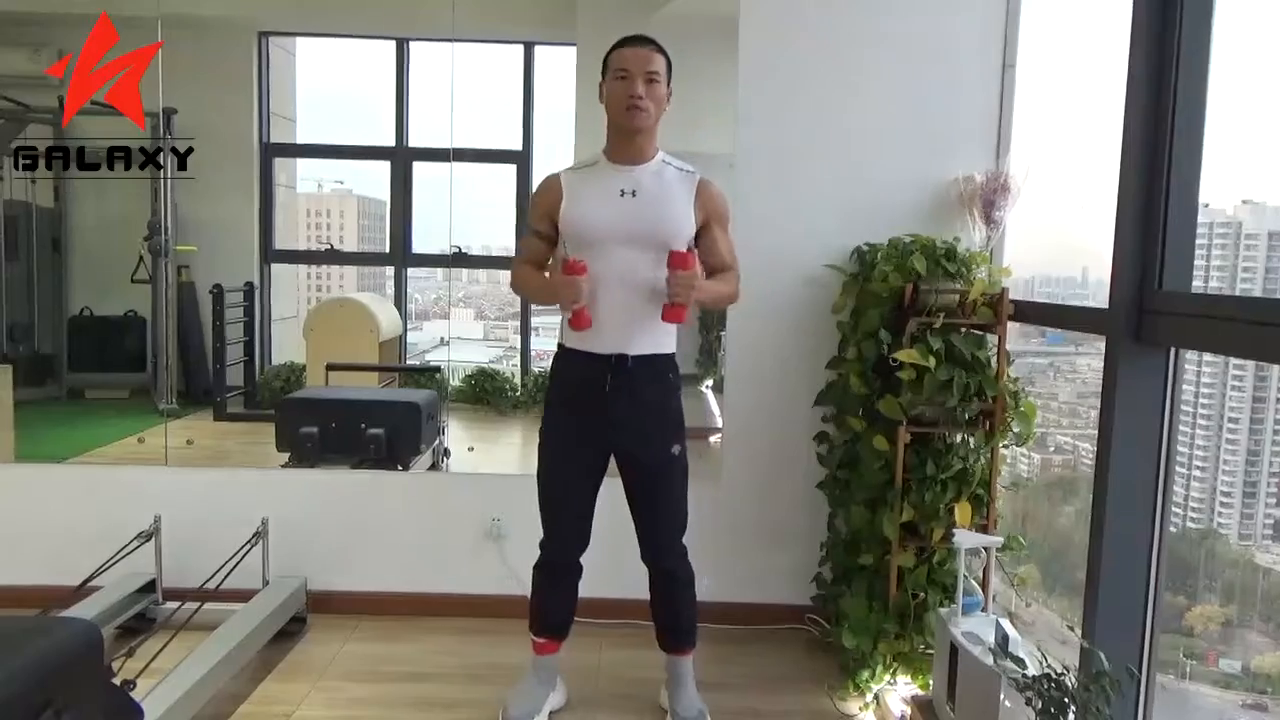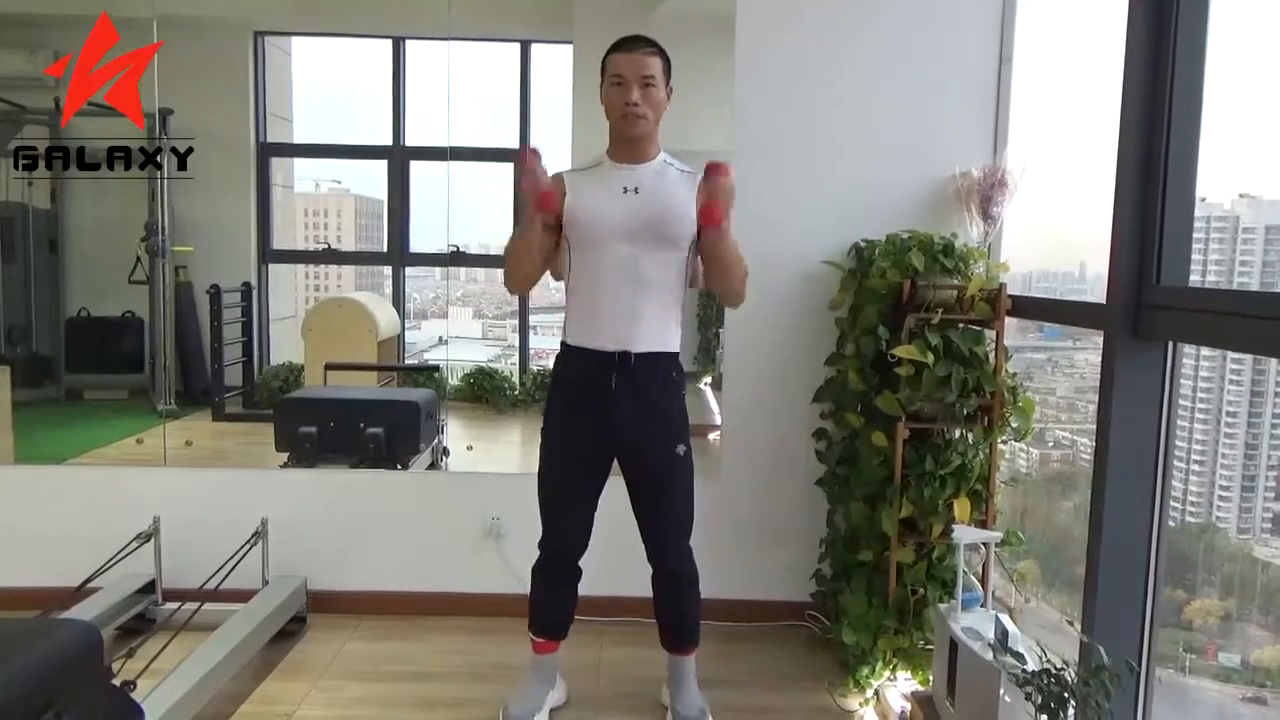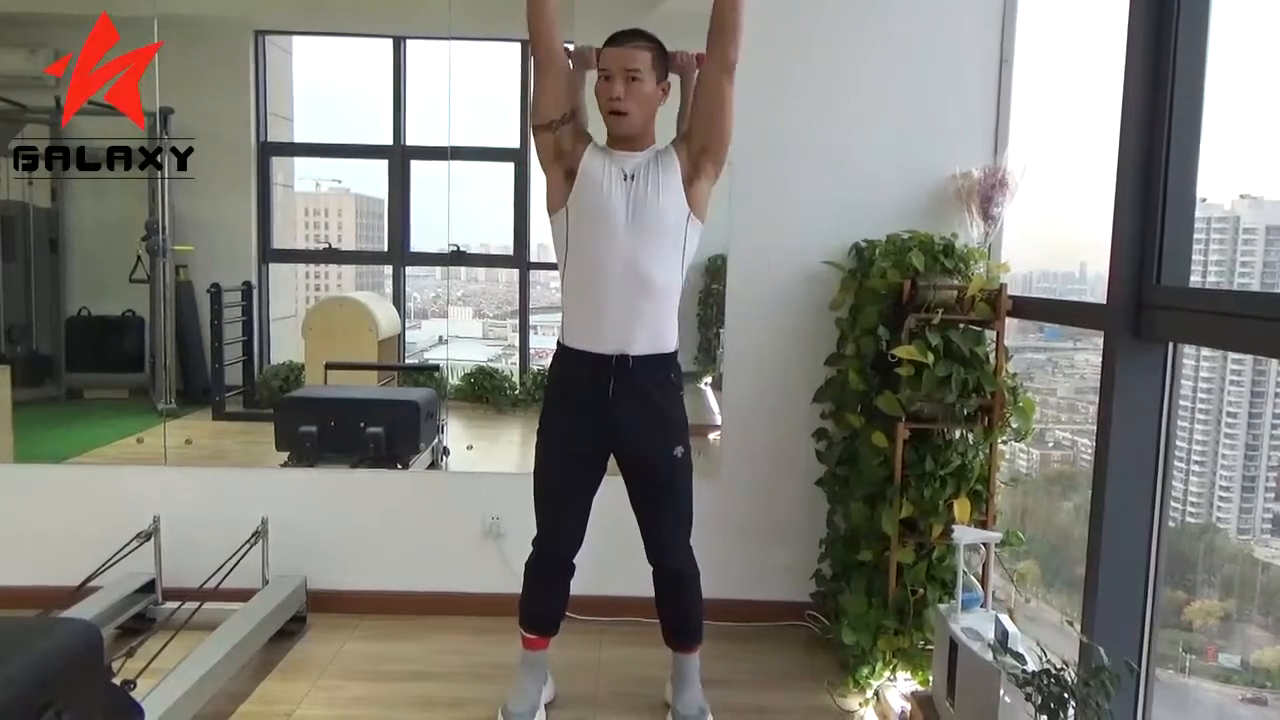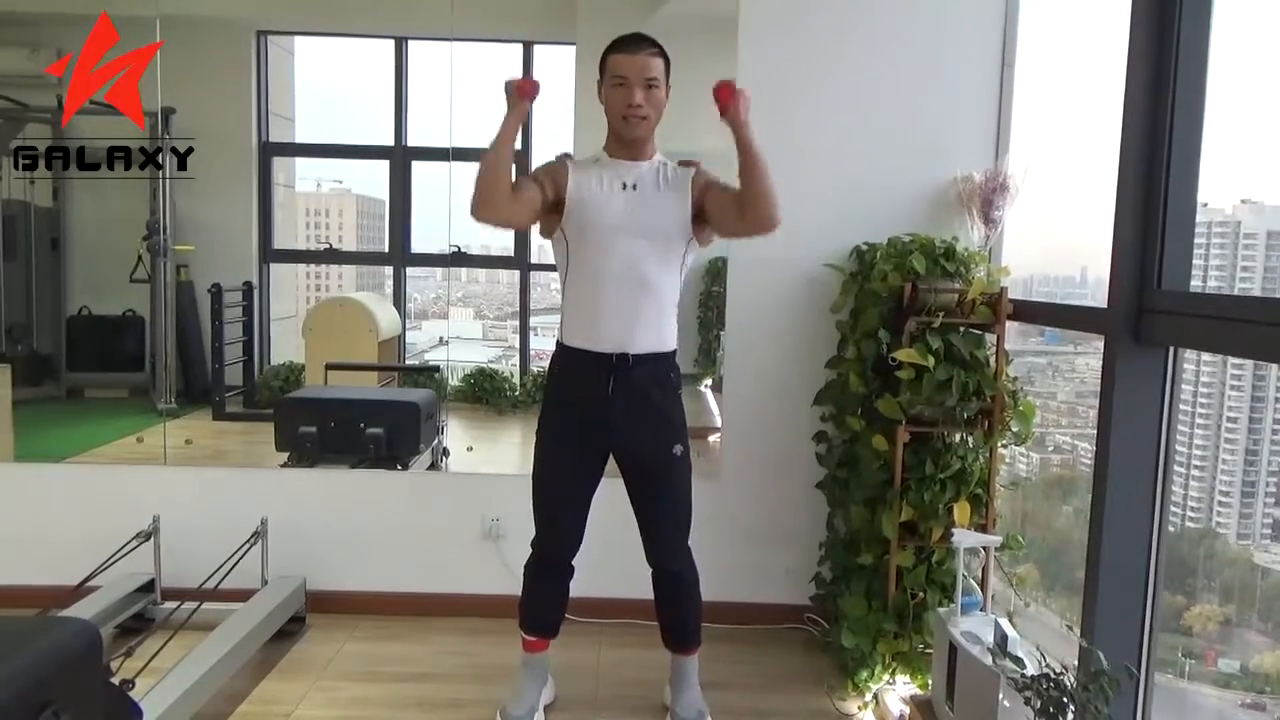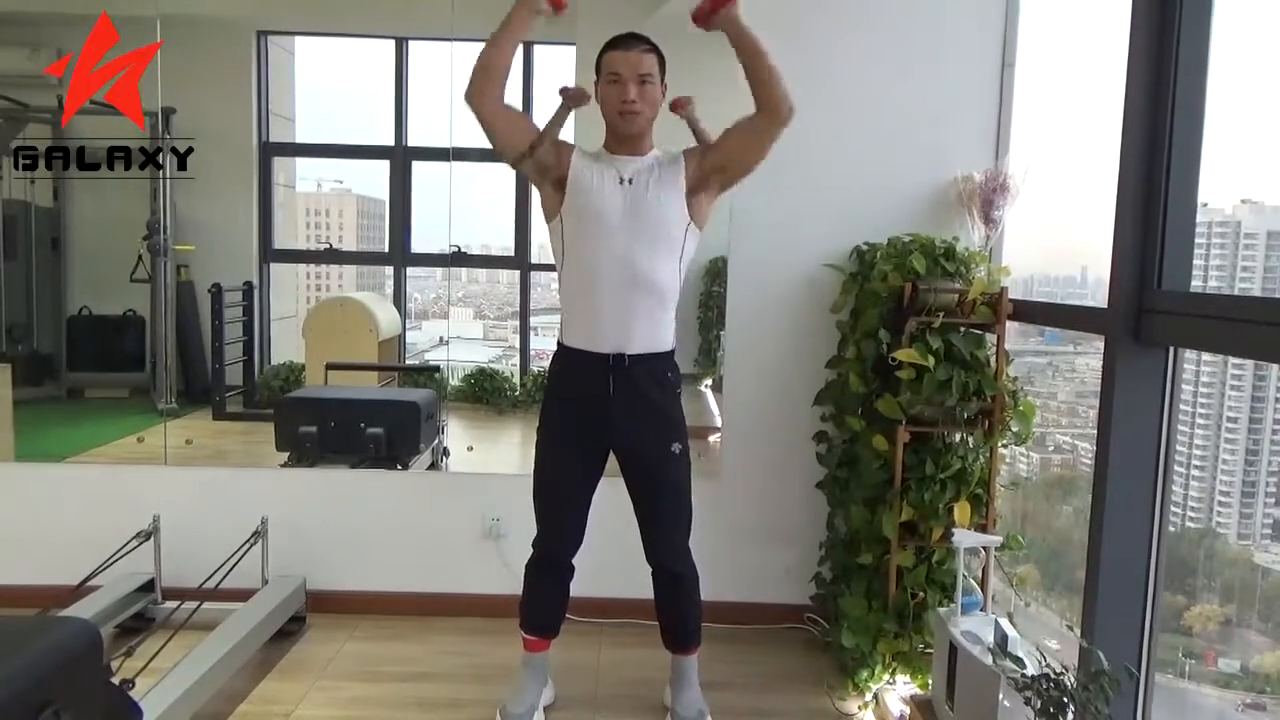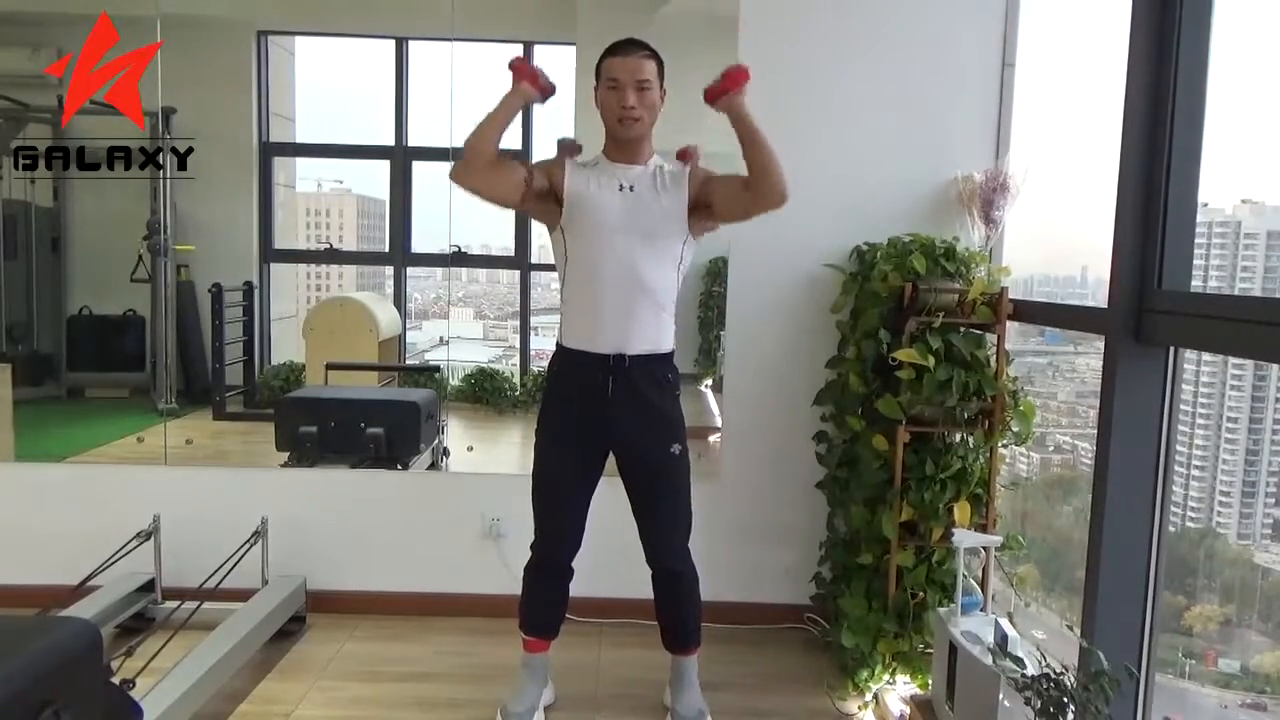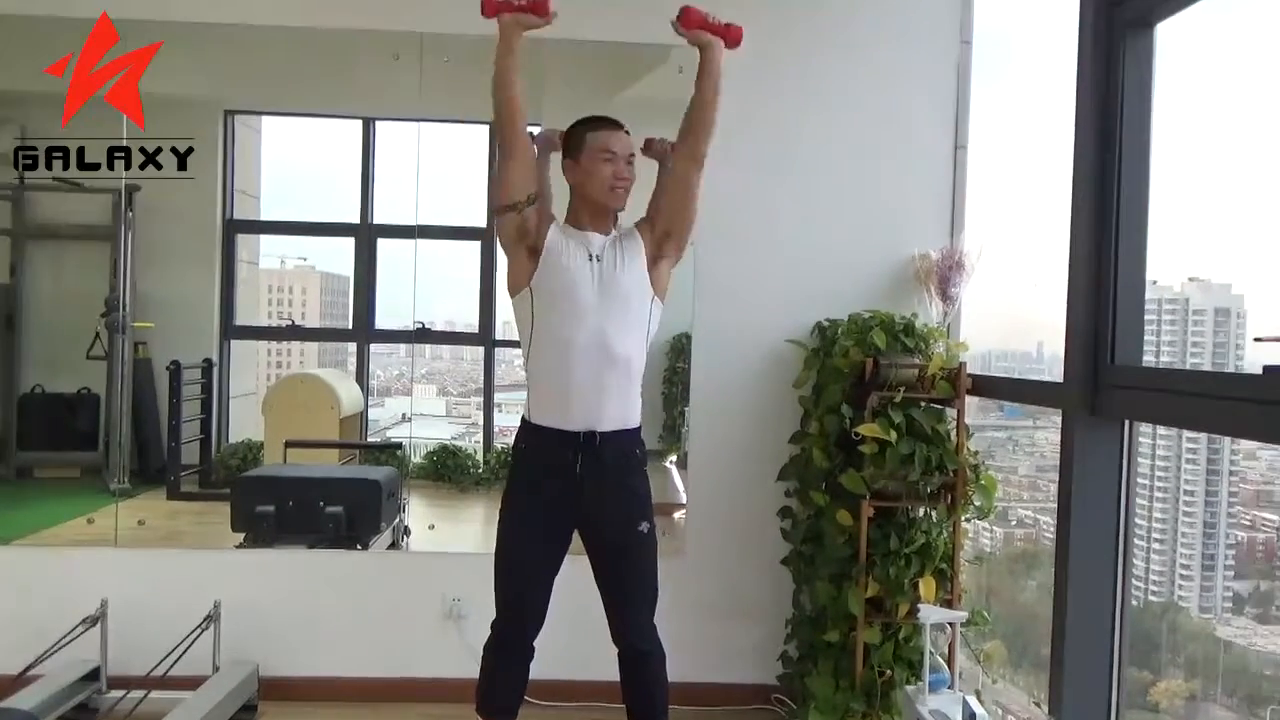
dt=0.5s
person 1, frame 1
left shoulder: (698, 193)
right shoulder: (561, 189)
left elbow: (730, 279)
right elbow: (522, 274)
left wrist: (698, 289)
right wrist: (554, 287)
left hip: (652, 382)
right hip: (576, 379)
left knee: (666, 545)
right knee: (561, 541)
person 1, frame 2
left shoulder: (697, 191)
right shoulder: (566, 189)
left elbow: (733, 293)
right elbow: (518, 281)
left wrist: (718, 237)
right wrist: (531, 220)
left hip: (655, 381)
right hip: (579, 377)
left knee: (670, 547)
right knee: (560, 541)
person 1, frame 3
left shoulder: (689, 167)
right shoulder: (570, 159)
left hip: (654, 381)
right hip: (577, 378)
left knee: (671, 548)
right knee: (554, 542)
person 1, frame 4
left shoulder: (692, 183)
right shoulder: (563, 177)
left elbow: (762, 220)
right elbow: (489, 210)
left wrist: (743, 130)
right wrist: (511, 122)
left hip: (652, 382)
right hip: (575, 378)
left knee: (670, 547)
right knee: (553, 542)
person 1, frame 5
left shoulder: (694, 173)
right shoulder: (561, 168)
left elbow: (777, 111)
right elbow: (482, 98)
left hip: (651, 379)
right hip: (575, 377)
left knee: (670, 547)
right knee: (553, 541)
person 1, frame 6
left shoulder: (690, 187)
right shoulder: (559, 182)
left elbow: (771, 193)
right elbow: (471, 172)
left wrist: (739, 111)
right wrist: (513, 100)
left hip: (650, 380)
right hip: (575, 377)
left knee: (670, 546)
right knee: (553, 542)
person 1, frame 7
left shoulder: (651, 248)
right shoulder: (534, 240)
left elbow: (693, 150)
right elbow: (512, 131)
left wrist: (709, 56)
right wrist: (511, 37)
left hip: (619, 461)
right hip: (542, 457)
left knee: (637, 633)
right knee: (513, 628)
